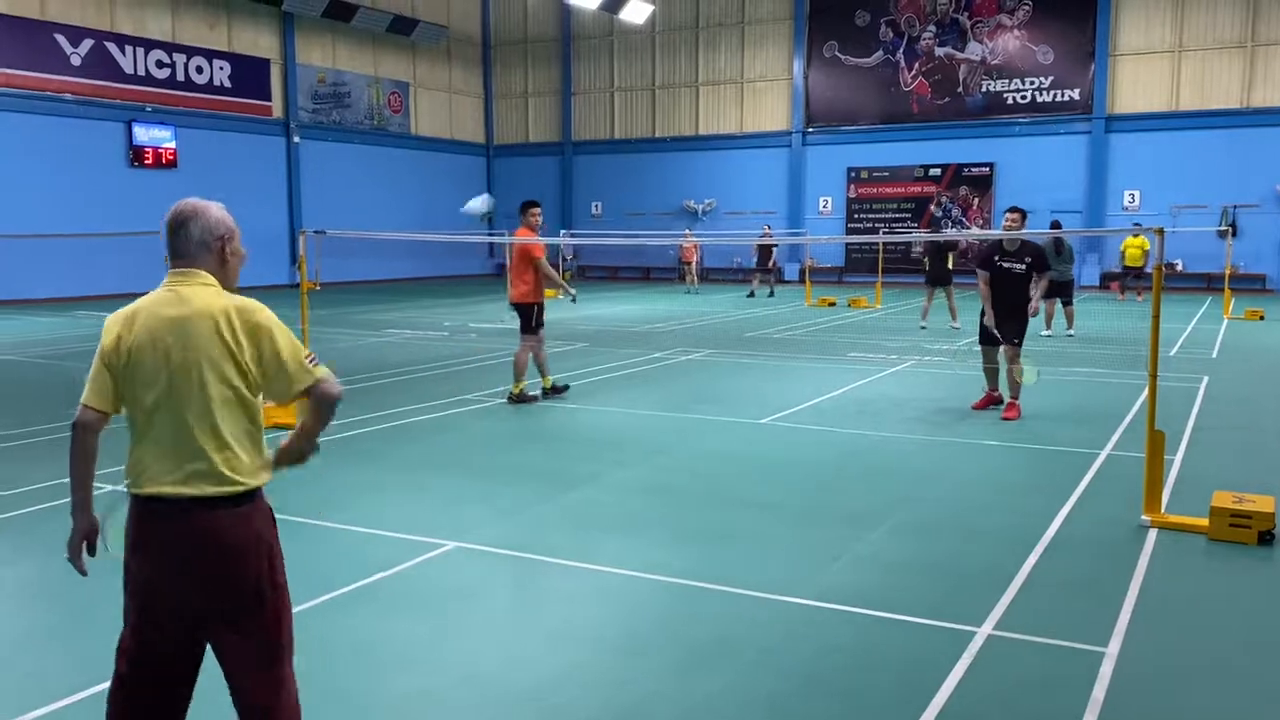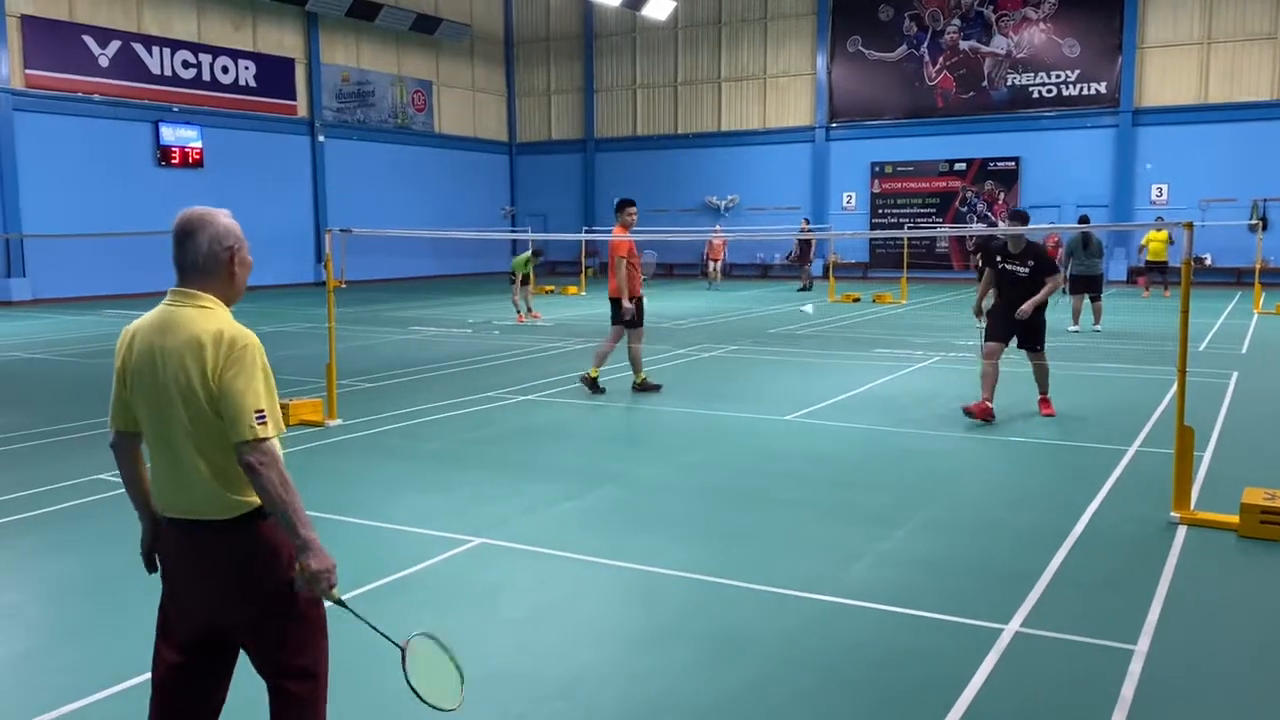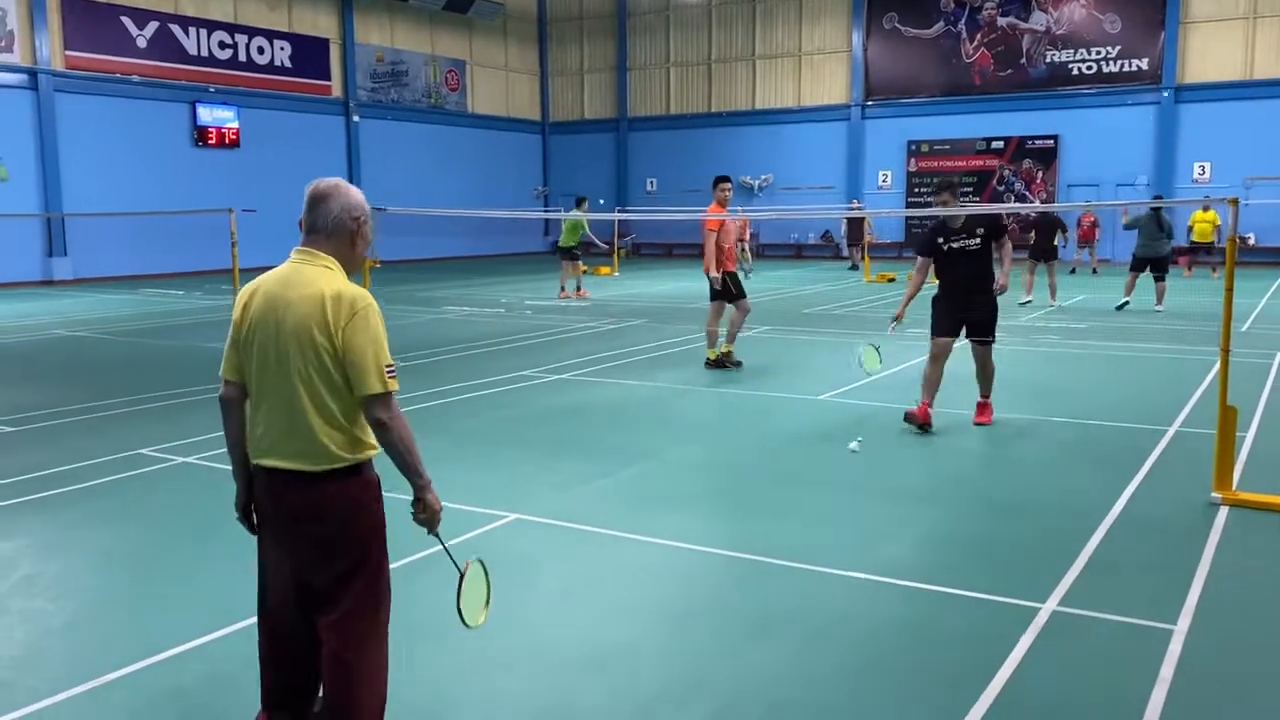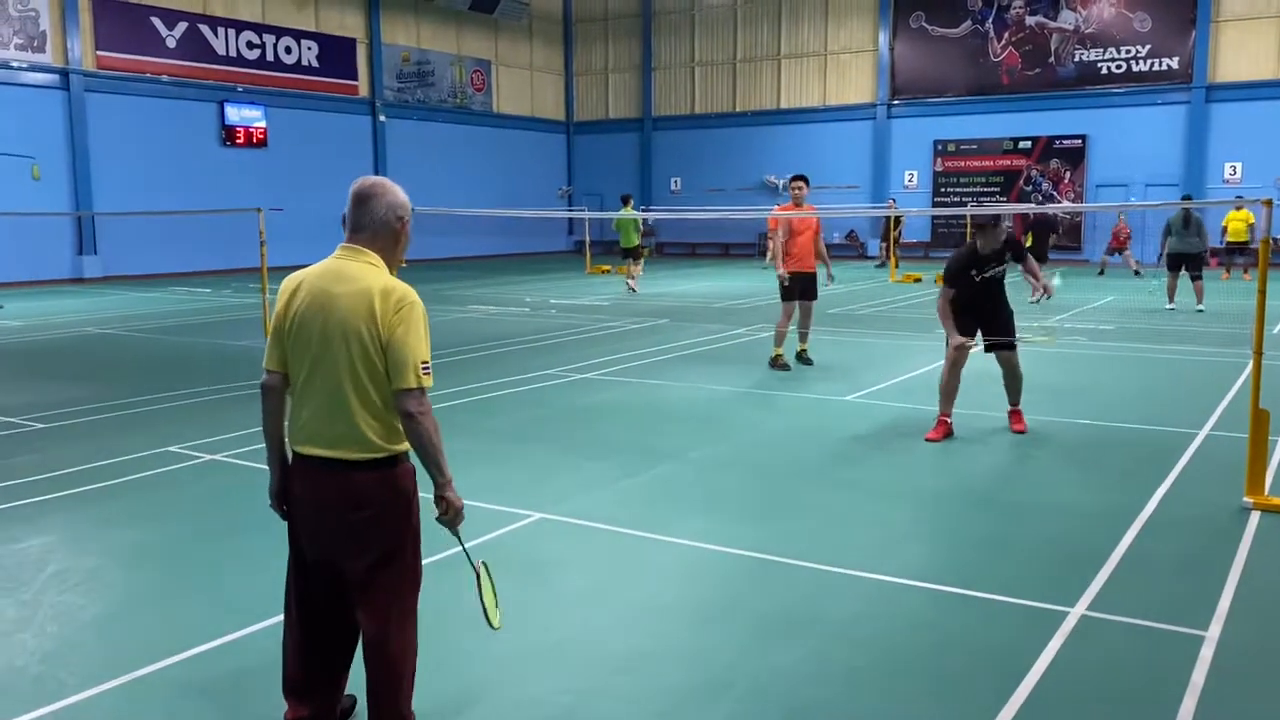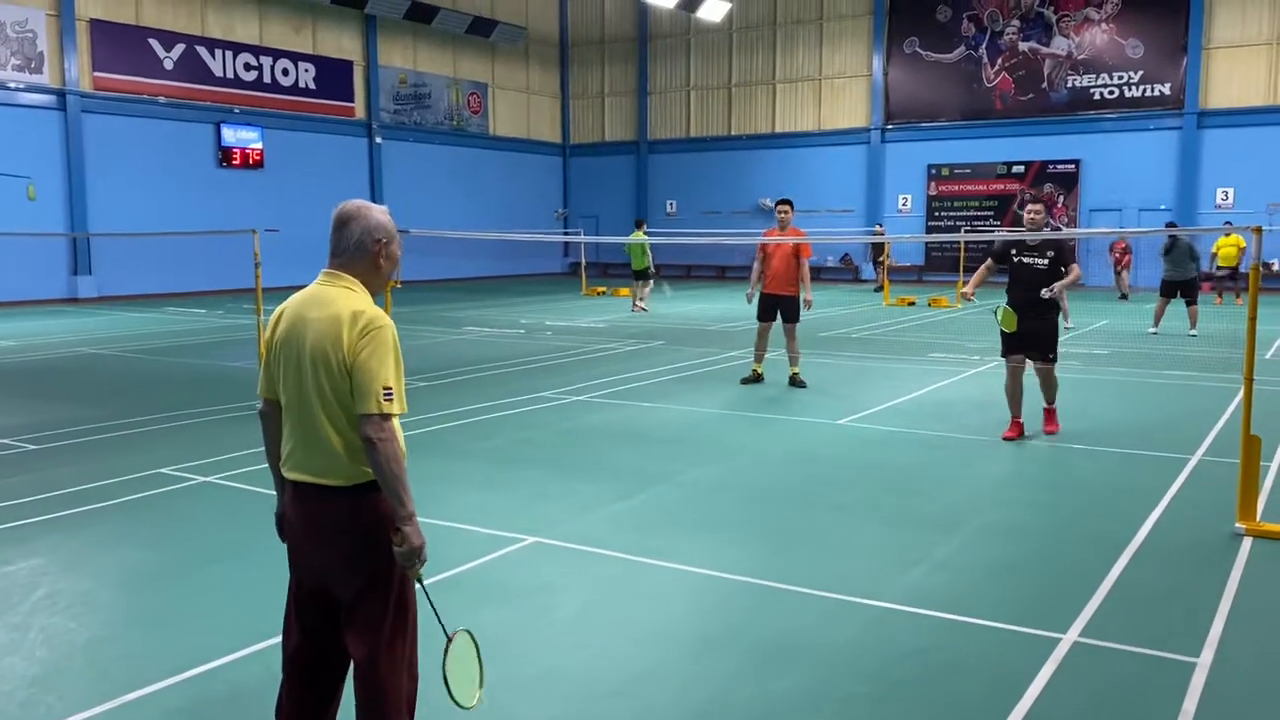
dt=1s
person 1, frame 1
left shoulder: (123, 322)
right shoulder: (242, 314)
left elbow: (86, 423)
right elbow: (325, 393)
left wrist: (82, 512)
right wrist: (302, 442)
left hip: (150, 519)
right hip: (230, 518)
left knee: (147, 664)
right knee: (261, 664)
person 1, frame 2
left shoulder: (135, 336)
right shoulder: (231, 340)
left elbow: (124, 441)
right elbow: (256, 457)
left wrist: (150, 519)
right wrist: (307, 544)
left hip: (179, 534)
right hip: (246, 534)
left knee: (185, 664)
right knee: (296, 660)
person 1, frame 3
left shoulder: (254, 293)
right shoulder: (349, 301)
left elbow: (231, 398)
right elbow: (380, 411)
left wrist: (244, 481)
right wrist: (422, 486)
left hip: (272, 485)
right hip: (338, 488)
left knee: (285, 612)
right knee: (352, 623)
person 1, frame 4
left shoulder: (295, 286)
right shoulder: (395, 297)
left elbow: (272, 386)
right elbow: (412, 407)
left wrist: (278, 468)
right wrist: (444, 485)
left hip: (308, 475)
right hip: (375, 479)
left knee: (314, 605)
right knee: (388, 615)
person 1, frame 5
left shoulder: (287, 311)
right shoulder: (368, 321)
left elbow: (269, 412)
right elbow: (375, 433)
left wrist: (284, 492)
right wrist: (407, 519)
left hip: (302, 500)
right hip: (359, 505)
left knee: (310, 632)
right knee: (381, 642)
person 2, frame 1
left shoulder: (1034, 251)
right shoulder: (990, 250)
left elbow: (1043, 278)
right elbow: (983, 283)
left wrist: (1036, 299)
right wrist: (988, 312)
left hip: (1018, 312)
right hip: (993, 311)
left knee: (1012, 355)
right knee: (987, 353)
left ankle: (1013, 403)
right ankle: (993, 394)
person 2, frame 2
left shoulder: (1038, 253)
right shoulder: (996, 250)
left elbow: (1054, 283)
right elbow: (989, 277)
left wrist: (1032, 303)
right wrist: (978, 302)
left hip: (1029, 313)
right hip: (1002, 309)
left knee: (1037, 358)
right knee: (989, 353)
left ankle: (1044, 398)
right ankle: (986, 405)
person 2, frame 3
left shoulder: (986, 220)
right shoulder: (933, 233)
left elbow: (1004, 244)
right elbow: (920, 272)
left wrist: (1004, 274)
right wrist: (904, 306)
left hip: (982, 300)
right hip: (947, 300)
left knee: (983, 355)
right knee: (937, 352)
left ankle: (984, 403)
right ankle: (924, 410)
person 2, frame 4
left shoulder: (1009, 243)
right shoulder: (960, 260)
left elbow: (1026, 259)
right elbow: (944, 299)
left wrist: (1039, 280)
right wrist: (952, 334)
left hip: (997, 308)
right hip: (963, 312)
left knee: (1010, 363)
right knee: (953, 360)
left ankle: (1015, 411)
right ankle: (943, 421)
person 2, frame 5
left shoulder: (1058, 244)
right shoulder: (1011, 244)
left elbow: (1075, 272)
right elbow: (988, 266)
left wrist: (1063, 283)
right wrist: (971, 286)
left hip: (1045, 319)
right hip: (1013, 317)
left knee: (1044, 370)
right knee: (1013, 368)
left ankle: (1050, 410)
right ankle: (1016, 422)
person 3, frame 1
left shoulder: (520, 237)
right shoulder: (530, 239)
right elbow: (546, 270)
right wrist: (567, 289)
left hip: (522, 297)
right hip: (530, 299)
left knee: (538, 341)
right knee: (527, 345)
left ankle: (548, 385)
right ankle: (516, 391)
person 3, frame 2
left shoulder: (621, 235)
right shoulder: (623, 238)
right elbow: (621, 270)
left wrist: (637, 288)
right wrist: (626, 299)
left hip: (620, 294)
right hip: (628, 295)
left knee: (615, 337)
right knee: (636, 337)
left ankle: (591, 375)
right ankle: (640, 380)
person 3, frame 3
left shoulder: (724, 213)
right shoulder: (714, 213)
right elbow: (710, 243)
right wrist: (713, 270)
left hip: (725, 269)
right hip: (721, 270)
left knee: (716, 313)
right knee: (743, 307)
left ankle: (713, 357)
right ankle: (726, 350)
person 3, frame 4
left shoulder: (814, 213)
right shoulder: (781, 212)
left elbow: (819, 242)
right elbow: (777, 242)
left wrist: (828, 267)
right wrist: (779, 267)
left hip: (810, 270)
right hip: (789, 271)
left knee: (807, 310)
right knee: (788, 312)
left ankle: (802, 350)
right ankle: (776, 355)
person 3, frame 5
left shoulder: (800, 236)
right shoulder: (766, 235)
left elbow: (804, 265)
right elbow: (758, 263)
left wrist: (808, 292)
right wrist: (751, 287)
left hip: (790, 293)
right hip: (767, 292)
left knee: (791, 333)
right knee: (762, 331)
left ankle: (794, 374)
right ankle: (757, 371)
